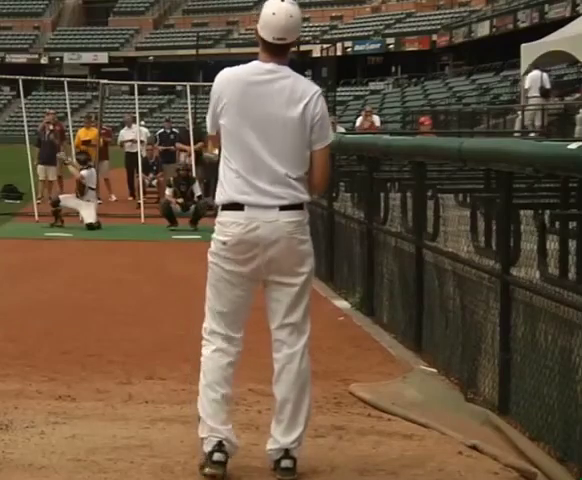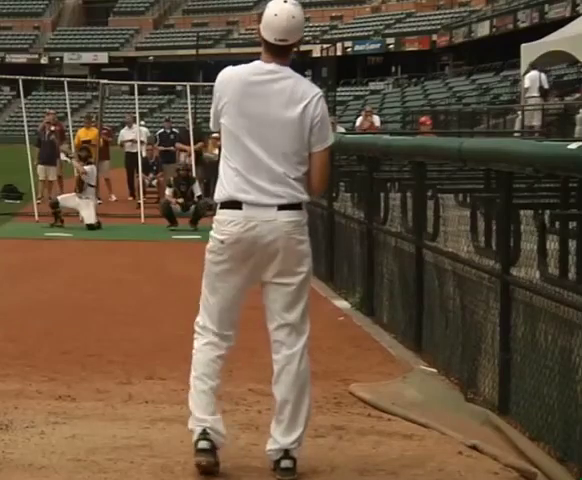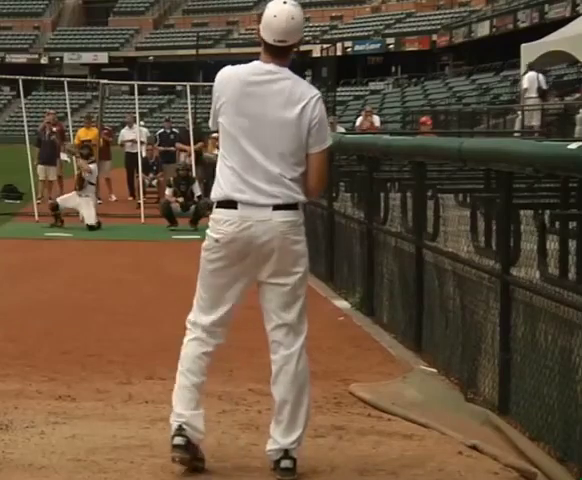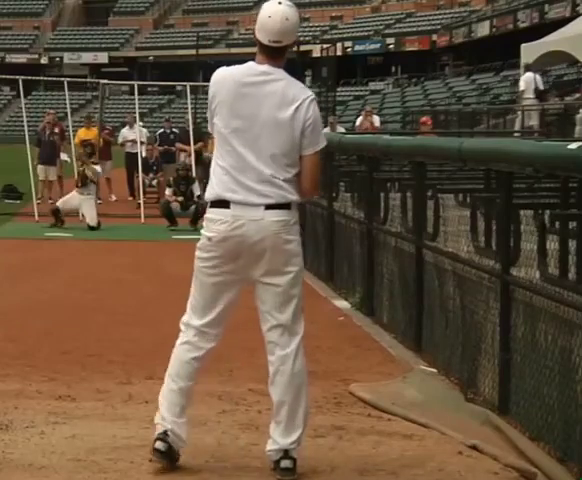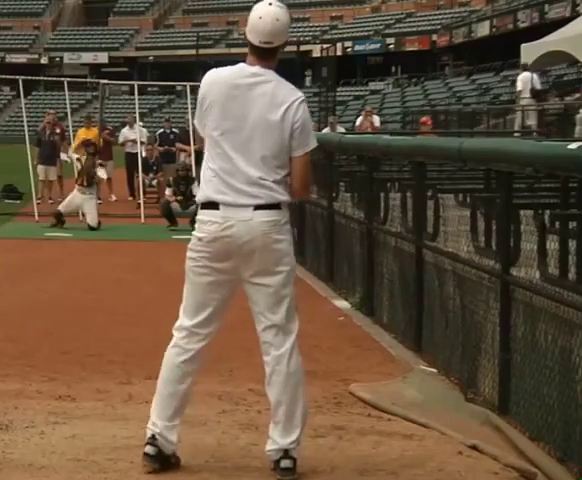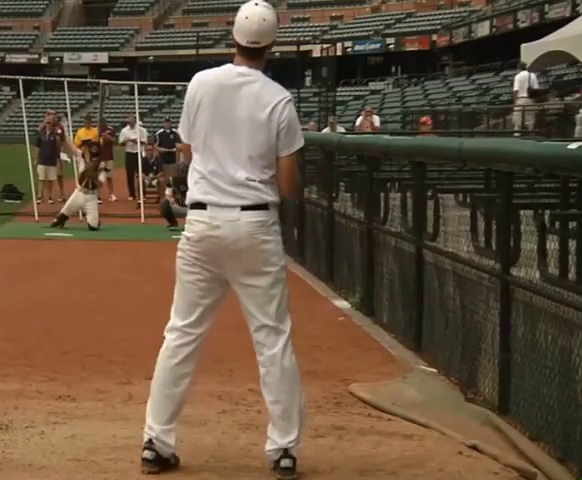
dt=0.1s
person 1, frame 1
left shoulder: (226, 81)
right shoulder: (310, 94)
right elbow: (320, 181)
left hip: (235, 222)
right hip: (290, 225)
left knee: (219, 336)
right knee: (291, 340)
left ankle: (215, 439)
person 1, frame 2
left shoulder: (228, 80)
right shoulder: (311, 96)
right elbow: (318, 182)
left hip: (233, 221)
right hip: (288, 225)
left knee: (212, 331)
right knee: (289, 340)
left ankle: (205, 431)
person 1, frame 3
left shoulder: (226, 79)
right shoulder: (308, 97)
right elbow: (316, 184)
left hip: (230, 219)
right hip: (284, 224)
left knee: (203, 327)
right knee: (288, 340)
left ankle: (185, 426)
person 1, frame 4
left shoulder: (221, 80)
right shoulder: (302, 98)
right elbow: (309, 185)
left hip: (223, 220)
right hip: (277, 224)
left knee: (197, 330)
right knee: (284, 339)
left ankle: (168, 431)
person 1, frame 5
left shoulder: (211, 82)
right shoulder: (291, 100)
right elbow: (299, 187)
left hip: (214, 222)
right hip: (267, 225)
left knee: (190, 332)
right knee: (280, 341)
left ankle: (159, 438)
person 1, frame 6
left shoulder: (199, 84)
right shoulder: (279, 99)
right elbow: (287, 185)
left hip: (202, 222)
right hip: (256, 226)
left knee: (182, 333)
right knee: (274, 340)
left ankle: (156, 442)
